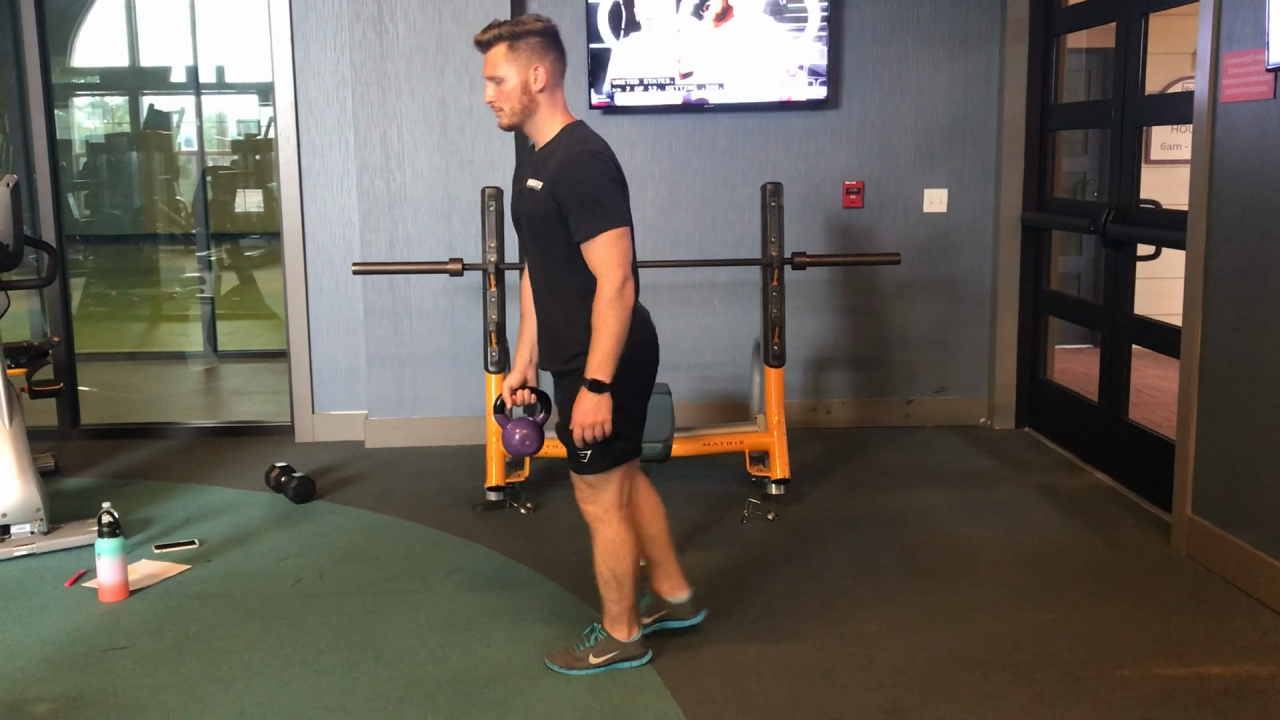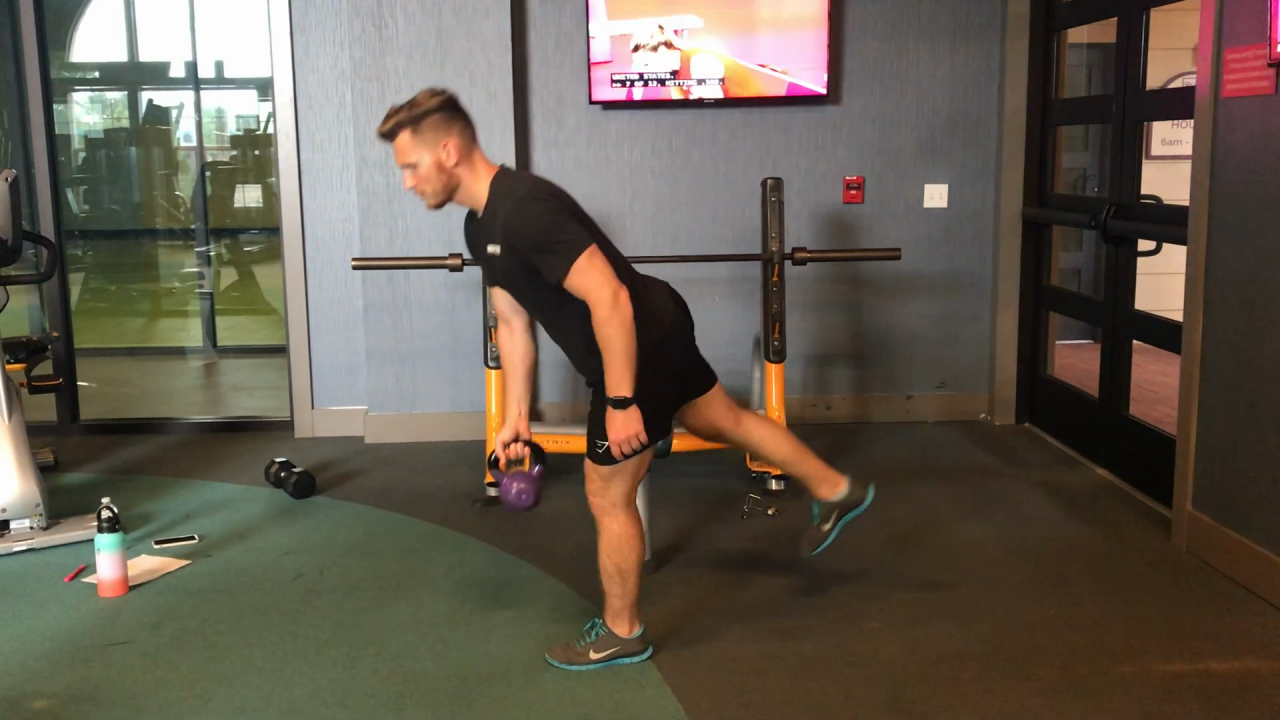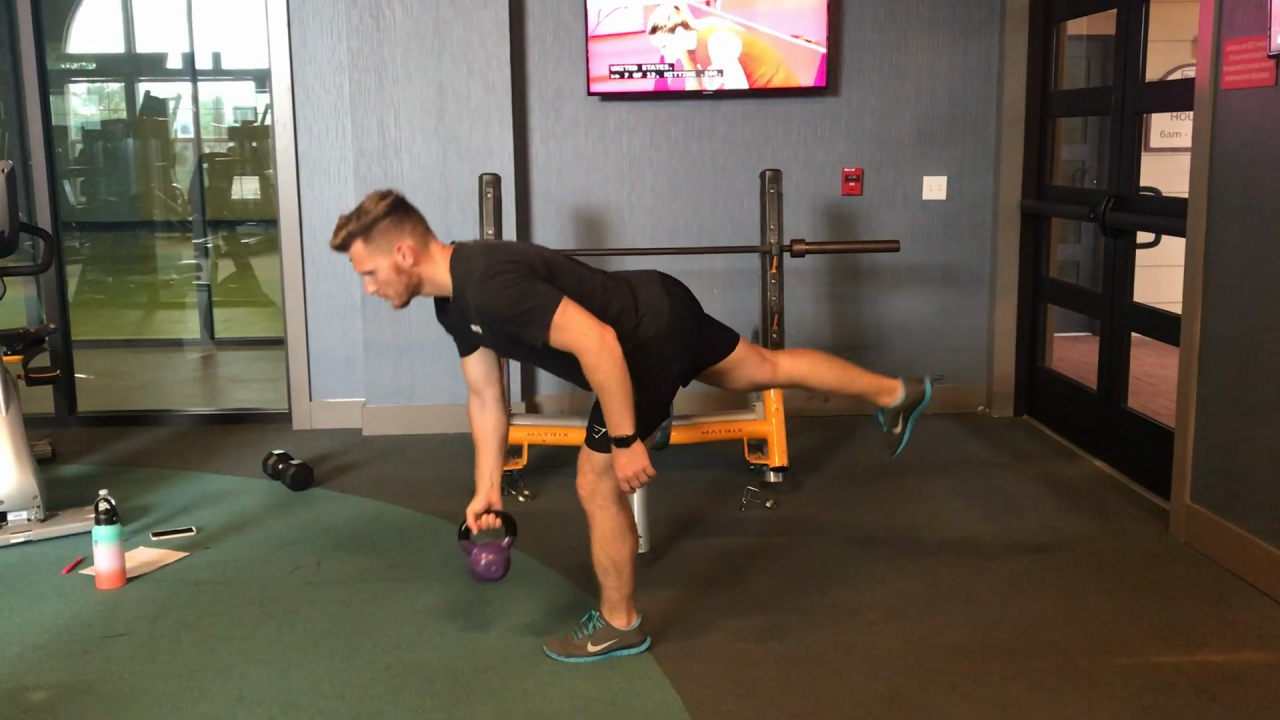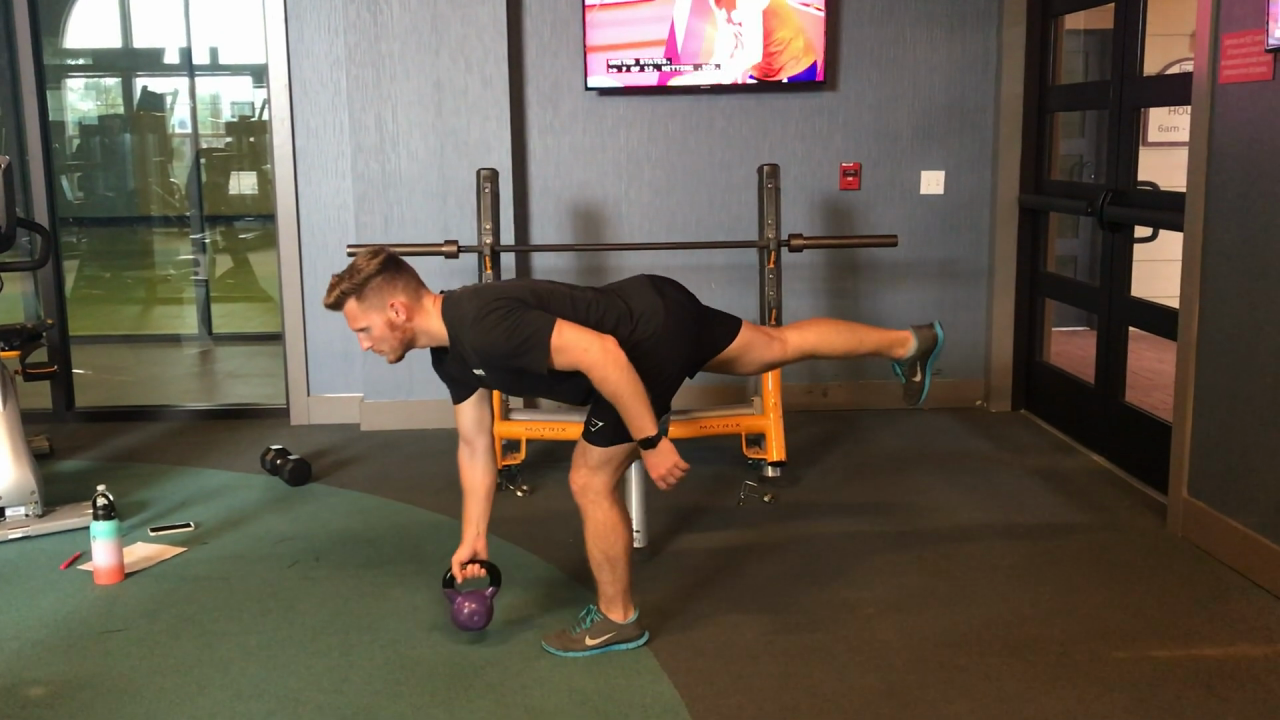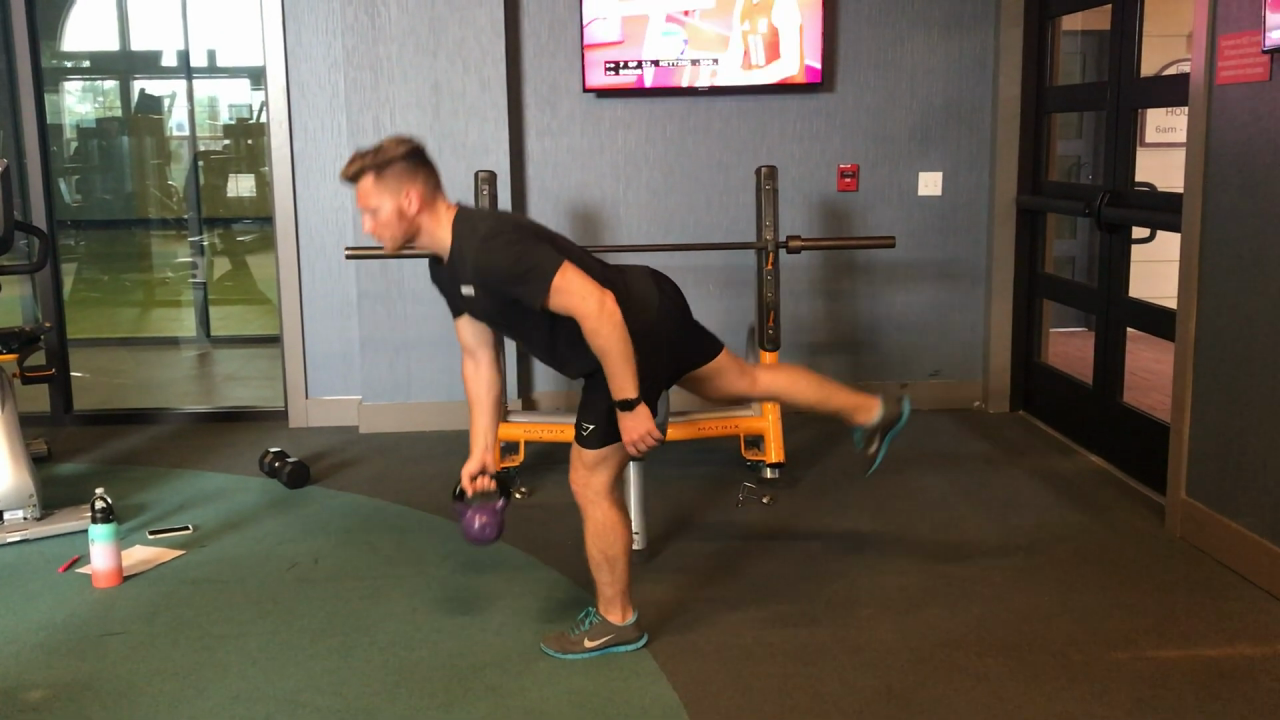
dt=0.5s
person 1, frame 1
left shoulder: (583, 161)
right shoulder: (535, 161)
left elbow: (616, 284)
left wrist: (596, 385)
right wrist: (525, 359)
left hip: (604, 363)
right hip: (578, 358)
left knee: (601, 499)
right knee: (622, 482)
left ankle: (620, 638)
right ankle: (672, 594)
person 1, frame 2
left shoulder: (521, 210)
right shoulder: (481, 224)
left elbow: (610, 301)
right elbow: (513, 324)
left wrist: (620, 404)
right wrist: (516, 418)
left hip: (642, 339)
right hip: (656, 333)
left knee: (607, 491)
right knee: (723, 423)
left ankle: (621, 634)
right ankle: (833, 491)
person 1, frame 3
left shoulder: (491, 284)
right shoulder: (455, 301)
left elbow: (598, 344)
right elbow: (485, 397)
left wrist: (623, 442)
right wrist: (487, 489)
left hip: (650, 337)
right hip: (659, 311)
left knee: (598, 484)
right knee: (764, 369)
left ankle: (618, 625)
right ankle: (892, 393)
person 1, frame 4
left shoulder: (484, 328)
right shoulder: (451, 350)
left elbow: (602, 355)
right elbow: (474, 446)
left wrist: (651, 441)
right wrist: (473, 539)
left hip: (650, 332)
right hip: (657, 309)
left knee: (590, 481)
right knee: (776, 346)
left ankle: (616, 620)
right ankle: (906, 343)
person 1, frame 5
left shoulder: (489, 248)
right shoulder: (447, 265)
left elbow: (597, 308)
right elbow: (478, 357)
left wrist: (628, 405)
right wrist: (481, 450)
left hip: (636, 324)
right hip: (647, 310)
left knee: (590, 481)
right knee: (747, 380)
left ankle: (615, 622)
right ankle: (871, 412)
